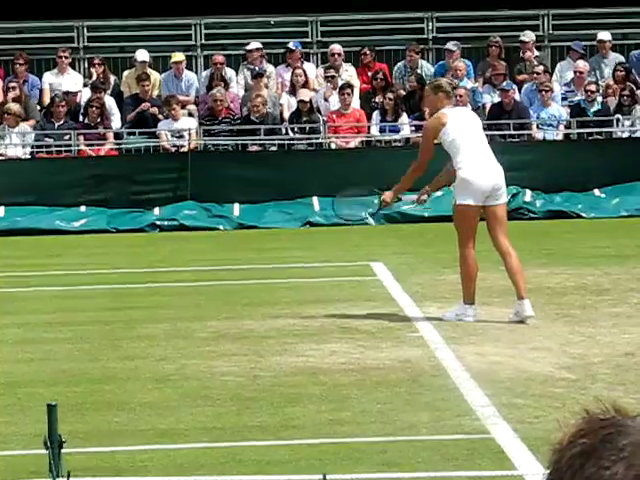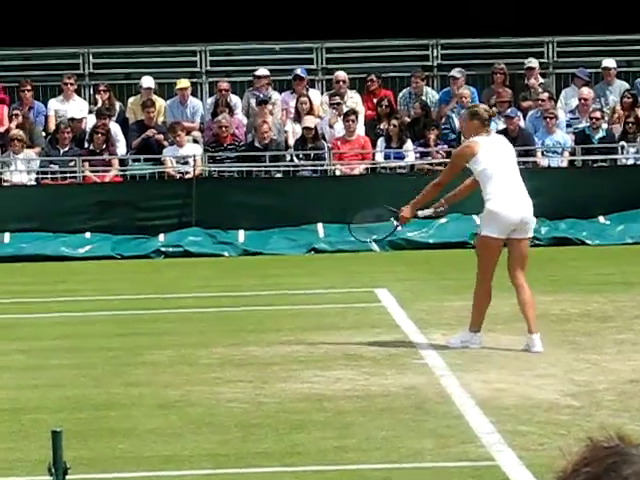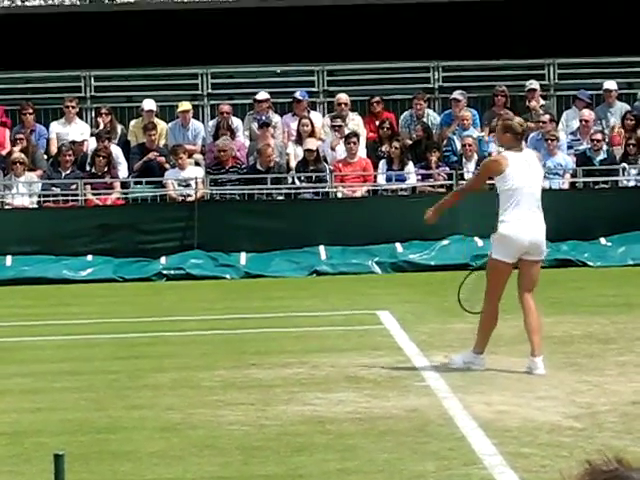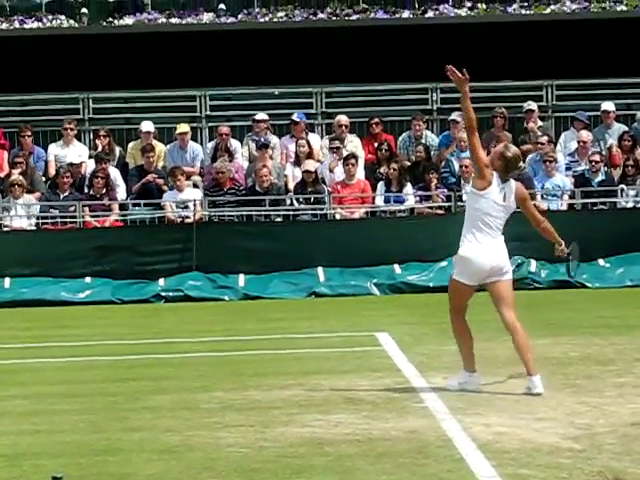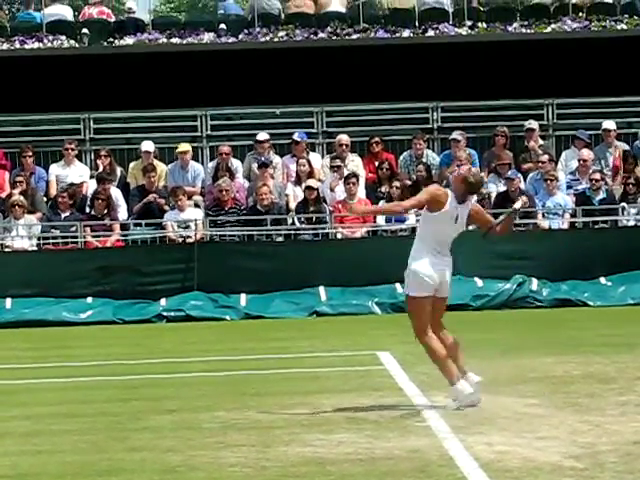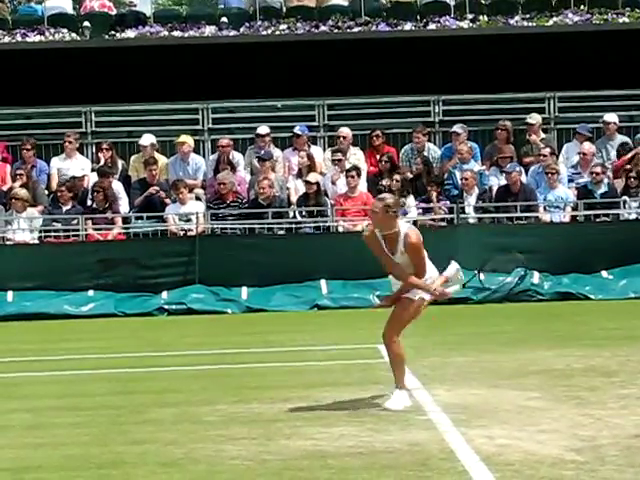
dt=0.5s
person 1, frame 1
left shoulder: (435, 121)
right shoulder: (469, 113)
left elbow: (420, 166)
left wrist: (394, 192)
right wrist: (430, 188)
left hip: (472, 181)
right hip: (495, 175)
left knee: (466, 246)
right knee: (502, 243)
left ankle: (468, 307)
right ankle: (523, 302)
person 1, frame 2
left shoulder: (468, 148)
right shoulder: (502, 140)
left elbow: (439, 183)
left wrist: (412, 207)
right wrist: (446, 202)
left hip: (499, 211)
right hip: (524, 208)
left knee: (484, 277)
right knee: (518, 277)
left ankle: (473, 334)
right ankle: (534, 337)
person 1, frame 3
left shoulder: (498, 161)
right shoulder: (535, 159)
left elbow: (465, 189)
left wrist: (436, 209)
left hip: (511, 234)
right hip: (537, 233)
left knee: (491, 299)
right knee: (527, 298)
left ankle: (477, 354)
right ankle: (537, 359)
person 1, frame 4
left shoulder: (484, 176)
right shoulder: (518, 190)
left elbow: (472, 131)
right elbow: (539, 222)
left wrist: (464, 92)
right wrist: (559, 244)
left hip: (472, 257)
right hip: (498, 258)
left knee: (457, 314)
right knee: (510, 319)
left ankle: (470, 374)
right ankle: (533, 378)
person 1, frame 5
left shoulder: (438, 194)
right shoulder: (472, 209)
left elbow: (401, 207)
right elbow: (499, 231)
left wrist: (365, 209)
right wrist: (516, 209)
left hip: (422, 271)
right hip: (441, 270)
left knee: (423, 333)
right knee: (437, 329)
left ankle: (461, 387)
right ankle: (465, 376)
person 1, frame 6
left shoulder: (411, 238)
right shoulder: (371, 235)
left elbow: (420, 274)
right elbow: (395, 270)
left wrist: (395, 296)
right wrist: (427, 286)
left hip: (422, 279)
right hip: (402, 280)
left knee: (390, 336)
left ankle: (401, 391)
right ankle: (448, 276)
